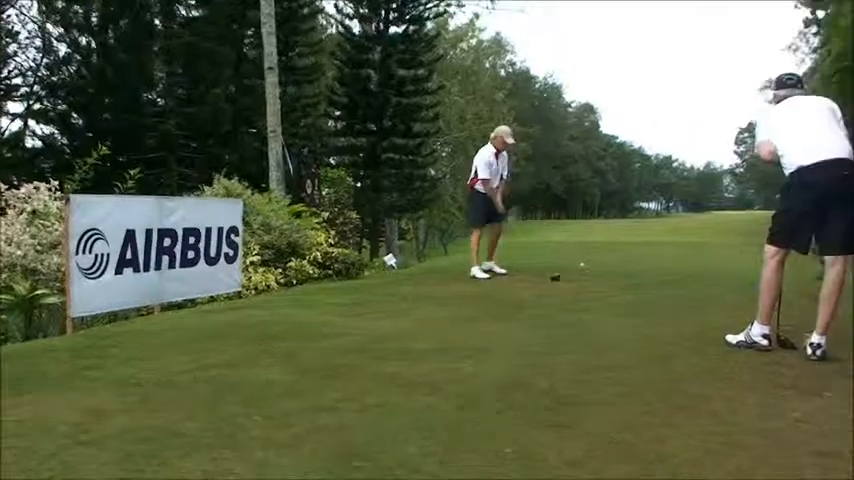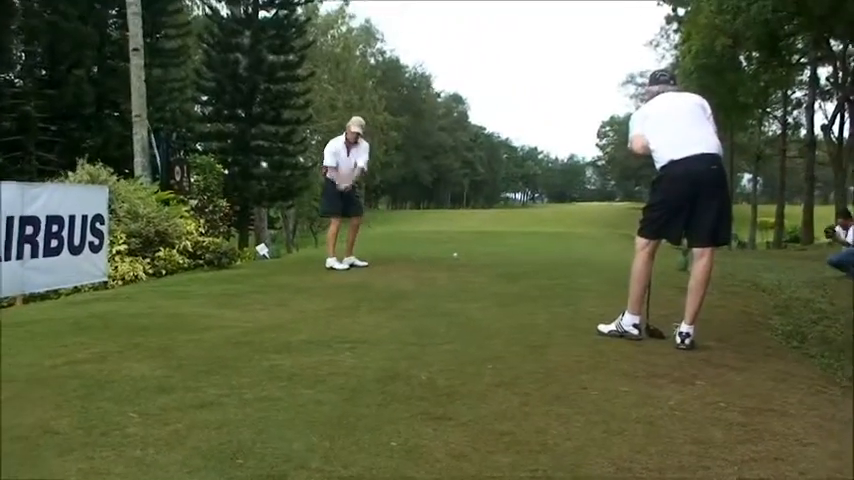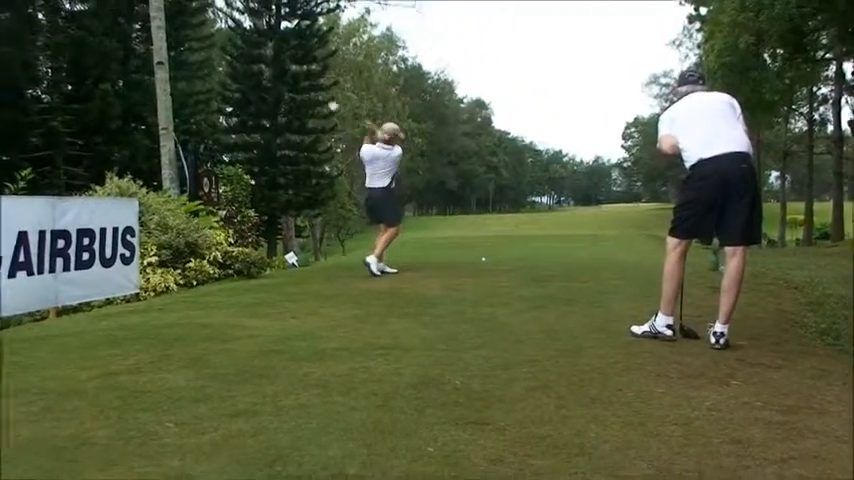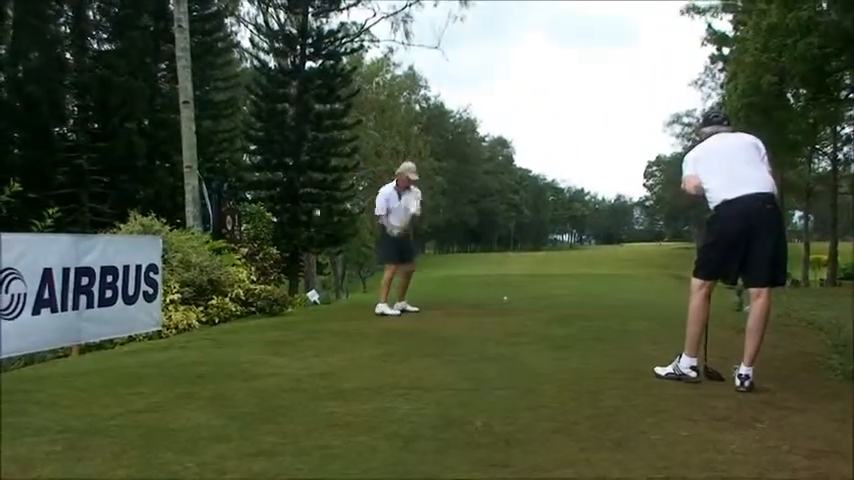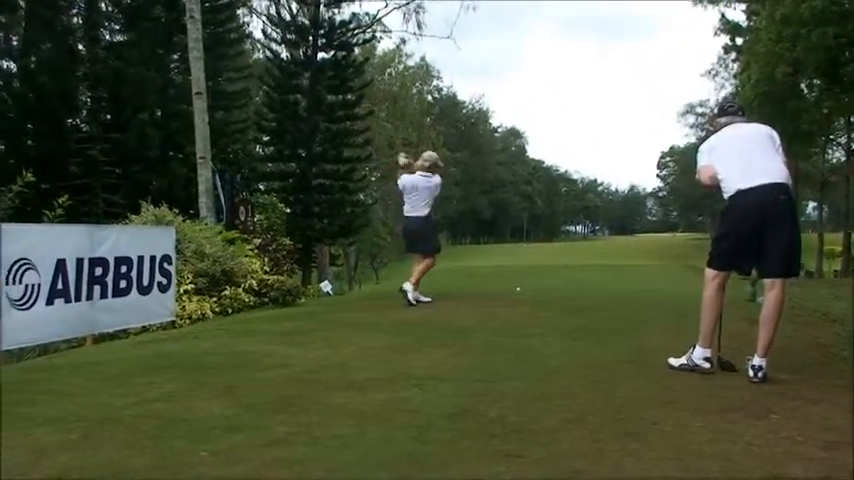
dt=1s
person 1, frame 1
left shoulder: (771, 115)
right shoulder: (827, 103)
left elbow: (766, 153)
left hip: (805, 177)
left knee: (775, 252)
left ankle: (761, 332)
right ankle: (817, 341)
person 1, frame 2
left shoulder: (643, 111)
right shoulder: (697, 100)
left elbow: (639, 147)
right elbow: (714, 137)
left hip: (675, 170)
right hip: (711, 166)
left knee: (645, 243)
right knee: (704, 251)
left ankle: (631, 321)
right ankle: (686, 331)
person 1, frame 3
left shoulder: (671, 112)
right shoulder: (726, 99)
left elbow: (668, 147)
right elbow: (745, 136)
left hip: (705, 170)
right hip: (741, 166)
left knee: (676, 244)
right knee: (736, 250)
left ankle: (664, 322)
right ankle: (720, 331)
person 1, frame 4
left shoulder: (695, 153)
right shoulder: (751, 140)
left elbow: (692, 187)
right elbow: (770, 177)
left hip: (729, 211)
right hip: (765, 206)
left knee: (701, 285)
right knee: (761, 291)
left ankle: (688, 364)
right ankle: (745, 373)
person 1, frame 5
left shoulder: (710, 143)
right shoulder: (766, 130)
left elbow: (707, 177)
right elbow: (784, 168)
left hip: (743, 201)
right hip: (780, 196)
left knee: (715, 275)
right knee: (775, 282)
left ankle: (701, 355)
right ankle: (759, 363)
person 2, frame 1
left shoulder: (503, 155)
right shoulder: (484, 155)
left elbow: (503, 178)
right elbow: (485, 183)
left wrist: (499, 198)
right wrist: (497, 203)
left hip: (491, 196)
right hip: (478, 195)
left knee: (497, 229)
right knee: (478, 231)
left ankle: (489, 262)
right ankle: (475, 267)
person 2, frame 2
left shoulder: (364, 146)
right shoulder: (334, 144)
left elbow: (361, 167)
right elbow: (330, 169)
left wrist: (349, 182)
right wrist: (339, 183)
left hip: (350, 187)
right hip: (332, 186)
left knee: (356, 222)
right knee: (336, 222)
left ankle: (349, 257)
right ankle: (331, 259)
person 2, frame 3
left shoulder: (368, 150)
right shoulder: (397, 153)
left wrist: (371, 133)
right wrist: (375, 131)
left hip: (371, 193)
right hip: (386, 194)
left knee: (383, 228)
right knee: (393, 229)
left ankle: (379, 264)
right ankle: (373, 258)
person 2, frame 4
left shoulder: (415, 192)
right shoulder: (385, 191)
left elbow: (413, 213)
right elbow: (380, 215)
left wrist: (402, 228)
right wrist: (390, 228)
left hip: (404, 235)
right hip: (387, 234)
left knee: (408, 269)
right knee: (391, 268)
left ankle: (400, 303)
right ankle: (381, 305)
person 2, frame 5
left shoulder: (407, 179)
right shoulder: (436, 181)
left elbow: (400, 181)
left wrist: (404, 166)
right wrist: (410, 165)
left hip: (408, 222)
right hip: (424, 223)
left knee: (419, 258)
right knee: (429, 259)
left ankle: (415, 294)
right ankle: (409, 285)
